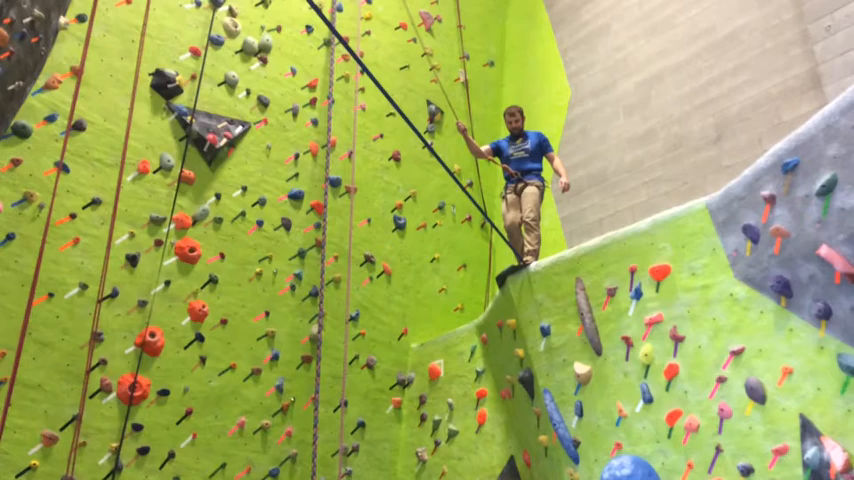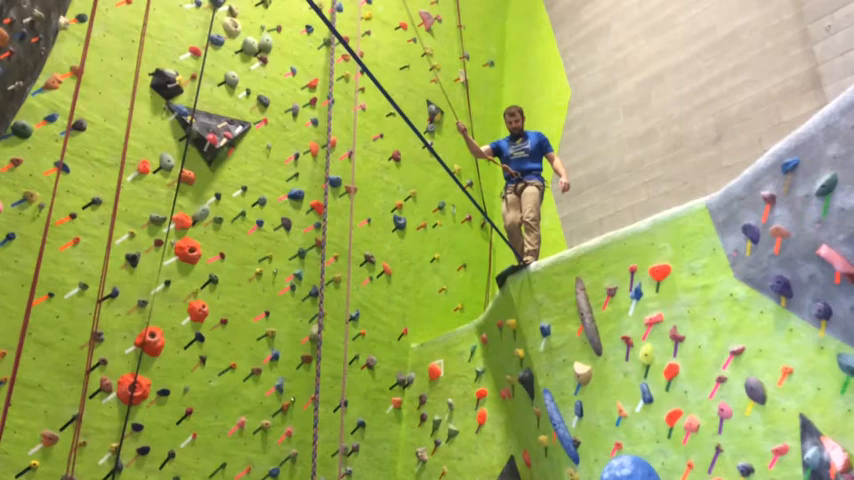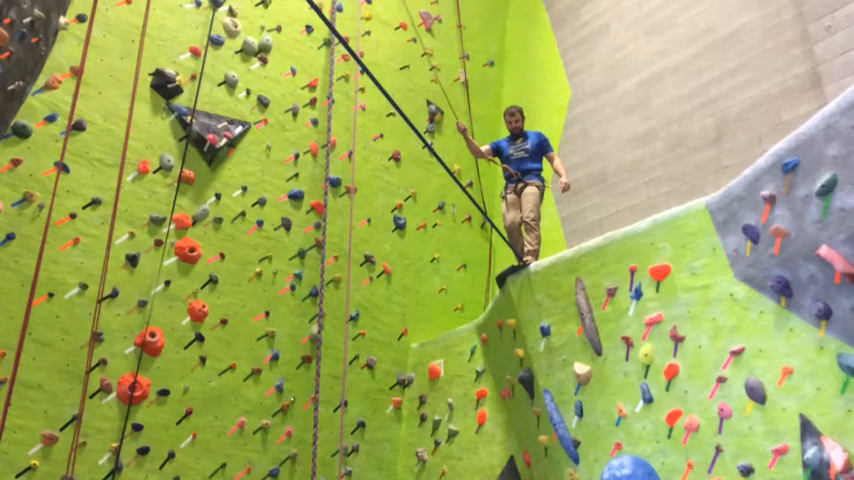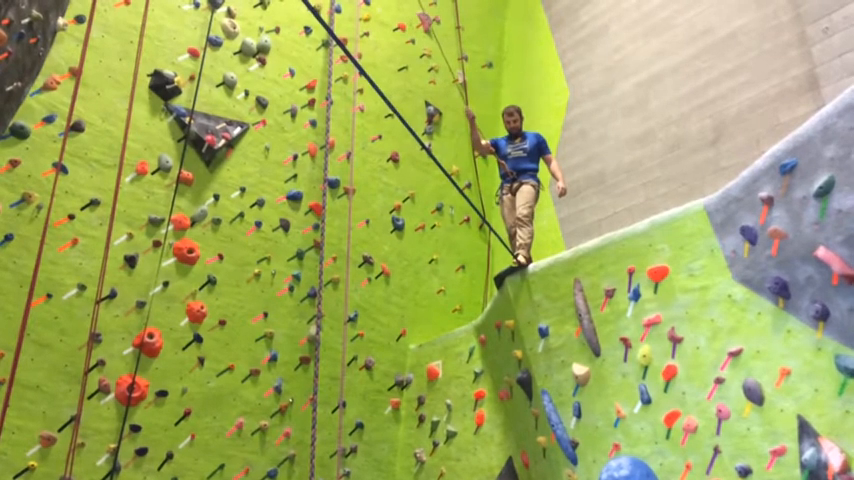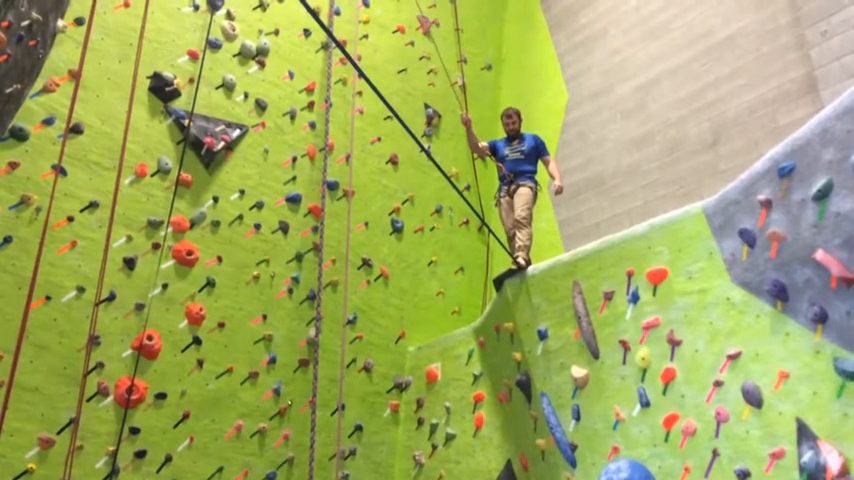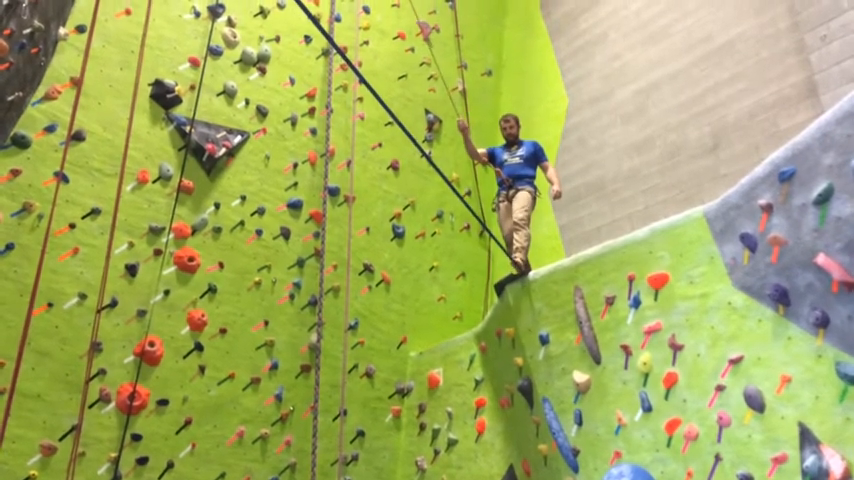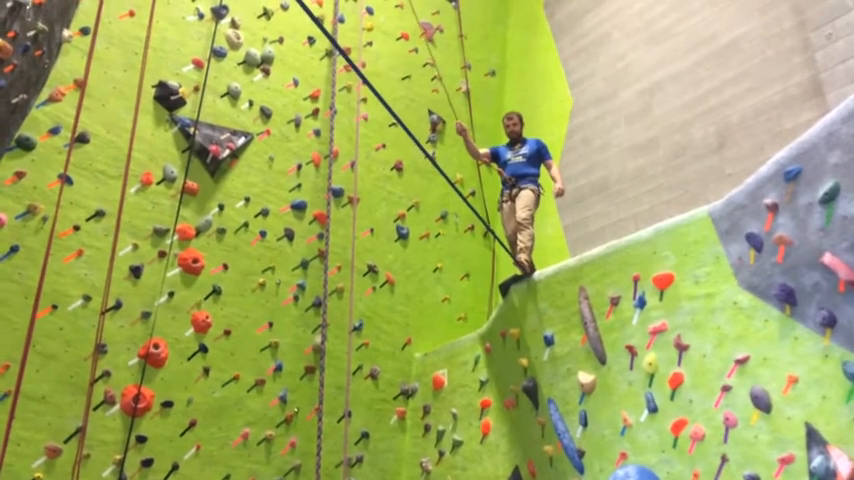
dt=0.7s
person 1, frame 1
left shoulder: (537, 137)
right shoulder: (501, 144)
left elbow: (553, 159)
right elbow: (479, 152)
left wrist: (563, 176)
right wrist: (466, 135)
left hip: (532, 182)
right hip: (511, 187)
left knee: (530, 219)
right knee: (511, 223)
left ankle: (530, 261)
right ankle: (522, 261)
person 1, frame 2
left shoulder: (537, 137)
right shoulder: (501, 144)
left elbow: (553, 159)
right elbow: (479, 152)
left wrist: (563, 176)
right wrist: (466, 135)
left hip: (532, 182)
right hip: (511, 187)
left knee: (530, 219)
right knee: (511, 223)
left ankle: (530, 260)
right ankle: (522, 260)
person 1, frame 3
left shoulder: (537, 137)
right shoulder: (501, 144)
left elbow: (553, 159)
right elbow: (479, 153)
left wrist: (563, 176)
right wrist: (466, 135)
left hip: (532, 182)
right hip: (511, 187)
left knee: (530, 219)
right knee: (511, 223)
left ankle: (530, 260)
right ankle: (522, 260)
person 1, frame 4
left shoulder: (535, 138)
right shoulder: (499, 143)
left elbow: (550, 161)
right elbow: (479, 146)
left wrist: (560, 180)
right wrist: (472, 123)
left hip: (527, 182)
right hip: (507, 187)
left knee: (523, 216)
right knee: (512, 227)
left ankle: (523, 255)
right ankle: (525, 263)
person 1, frame 5
left shoulder: (533, 139)
right shoulder: (497, 144)
left elbow: (549, 162)
right elbow: (477, 148)
left wrist: (557, 179)
right wrist: (468, 128)
left hip: (525, 184)
right hip: (505, 189)
left knee: (522, 218)
right knee: (510, 229)
left ankle: (522, 257)
right ankle: (525, 267)
person 1, frame 6
left shoulder: (532, 146)
right shoulder: (496, 151)
left elbow: (547, 168)
right elbow: (475, 154)
left wrist: (556, 184)
right wrist: (466, 135)
left hip: (524, 188)
right hip: (503, 194)
left knee: (520, 220)
right knee: (508, 235)
left ankle: (520, 259)
right ankle: (525, 272)
person 1, frame 7
left shoulder: (536, 144)
right shoulder: (500, 150)
left elbow: (551, 166)
right elbow: (477, 154)
left wrist: (558, 182)
right wrist: (466, 136)
left hip: (528, 187)
right hip: (507, 193)
left knee: (523, 219)
right knee: (511, 235)
left ankle: (524, 259)
right ankle: (529, 271)
